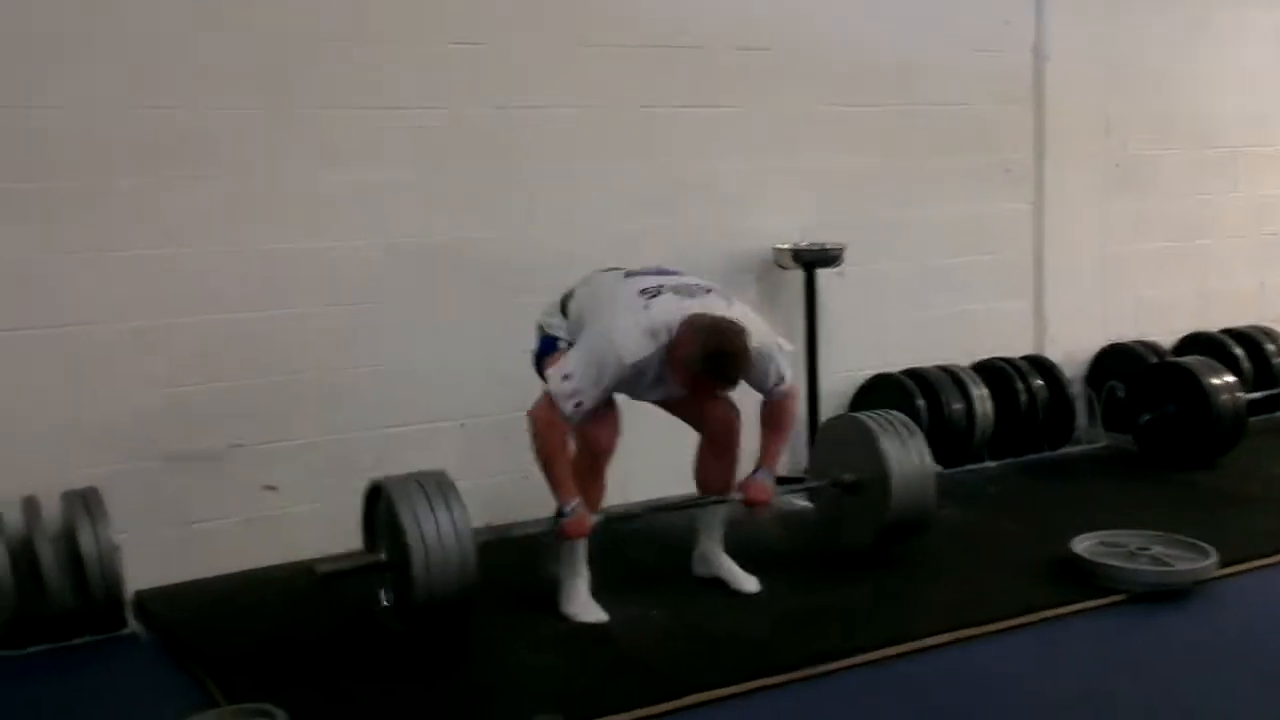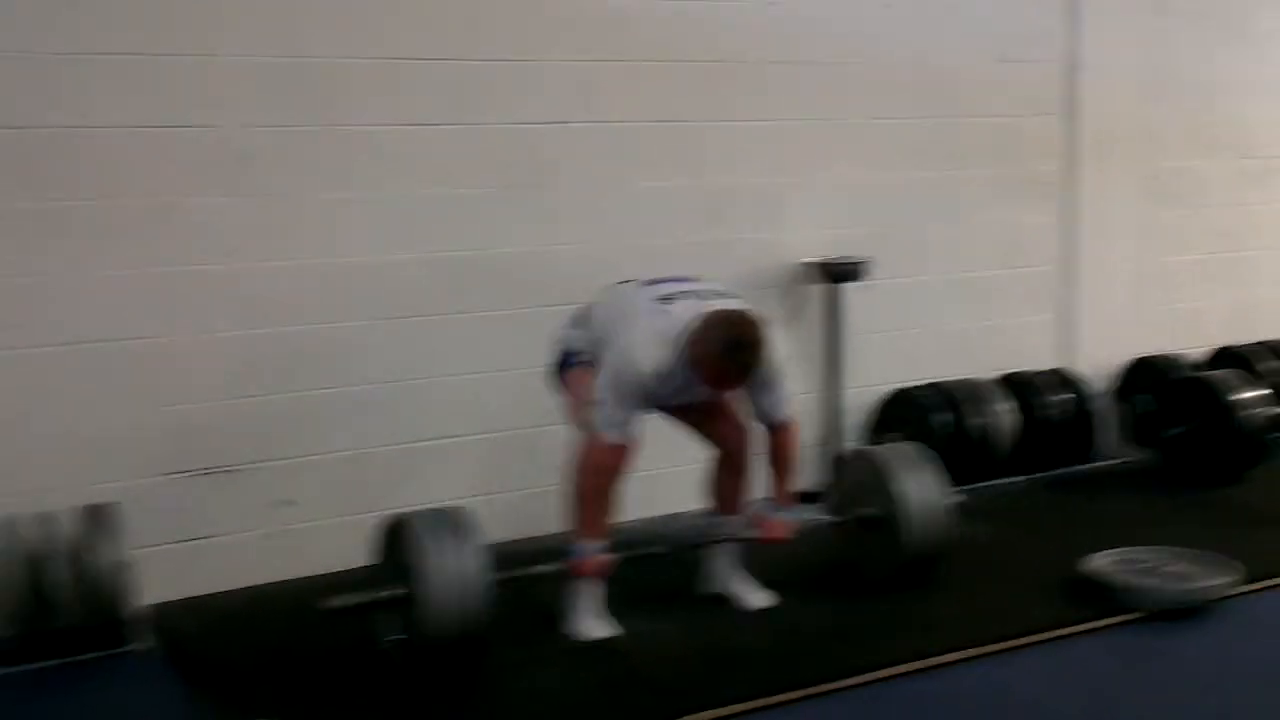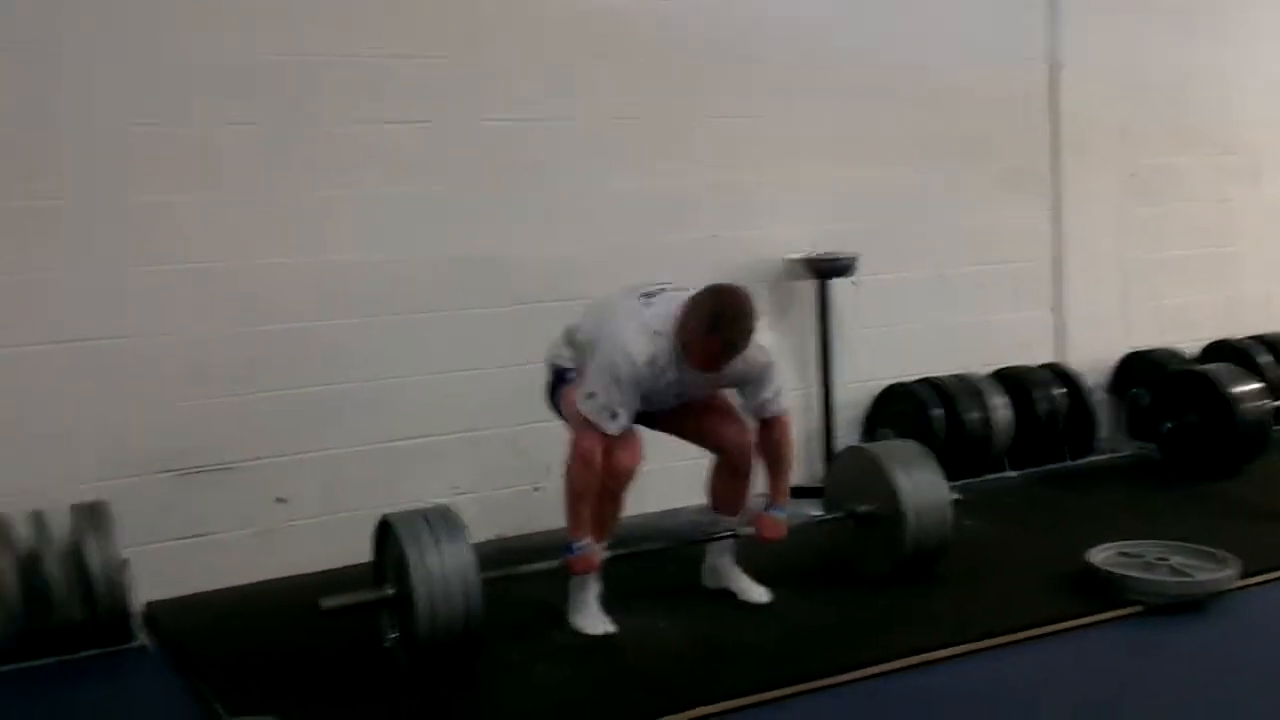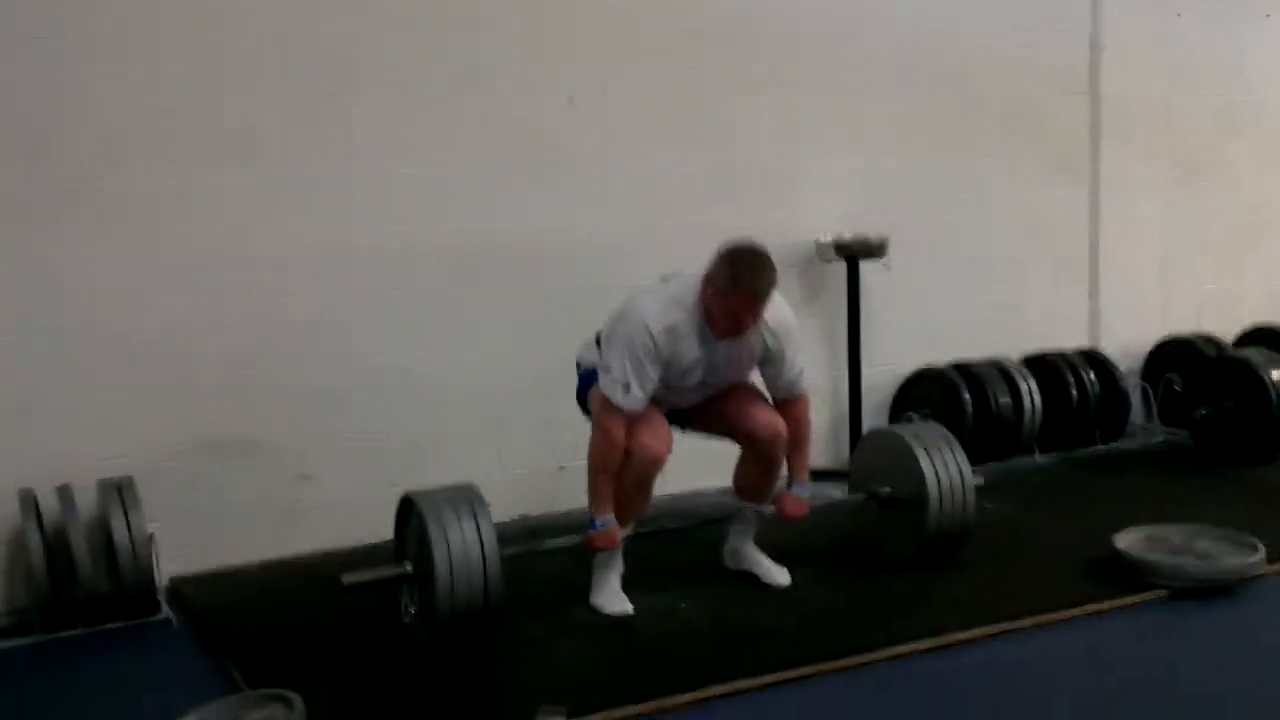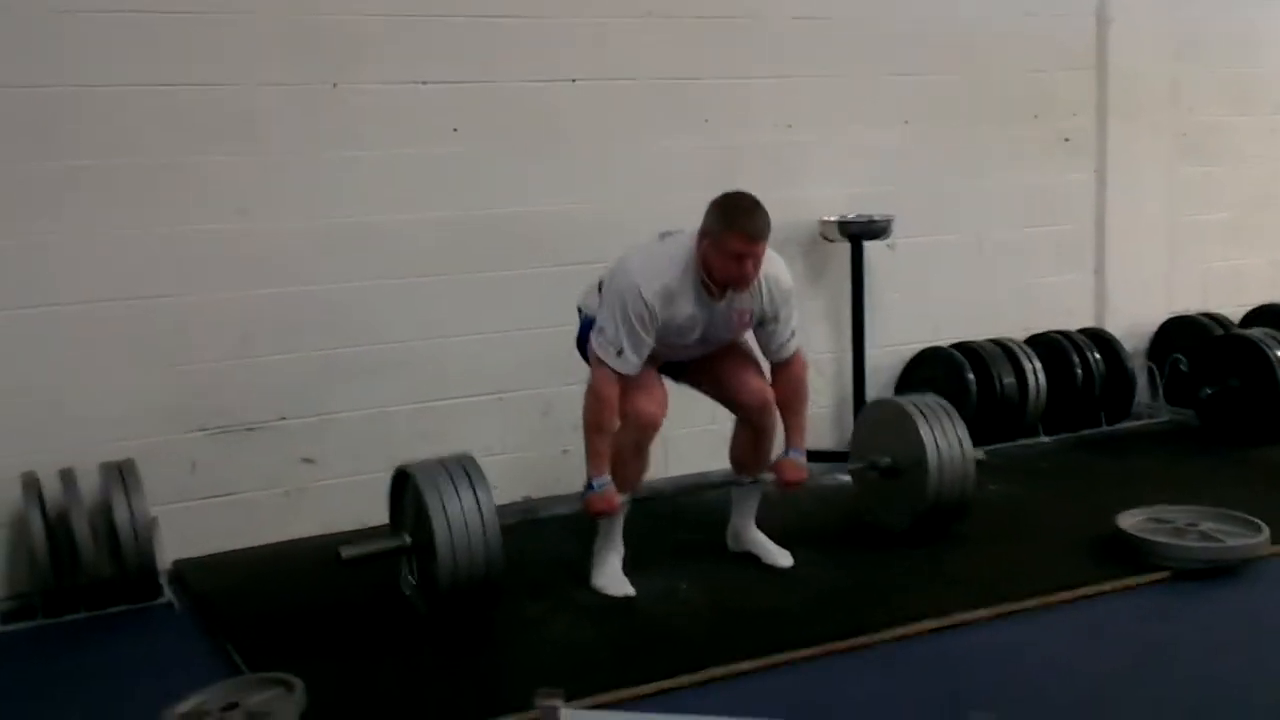
dt=0.2s
person 1, frame 1
left shoulder: (750, 340)
right shoulder: (620, 349)
left elbow: (784, 394)
right elbow: (544, 417)
left wrist: (765, 473)
right wrist: (570, 506)
right hip: (571, 335)
left knee: (722, 422)
right knee: (599, 440)
left ankle: (710, 550)
right ankle: (573, 577)
person 1, frame 2
left shoulder: (756, 349)
right shoulder: (640, 356)
left elbow: (781, 427)
right elbow: (600, 449)
left wrist: (780, 508)
right wrist: (586, 546)
right hip: (591, 349)
left knee: (735, 439)
right knee: (612, 454)
left ankle: (722, 566)
right ankle: (584, 591)
person 1, frame 3
left shoulder: (751, 348)
right shoulder: (631, 345)
left elbow: (774, 421)
right elbow: (588, 445)
left wrist: (777, 507)
right wrist: (581, 542)
left hip: (667, 388)
right hip: (581, 368)
left knee: (740, 442)
right knee: (620, 460)
left ankle: (720, 562)
right ankle: (583, 588)
person 1, frame 4
left shoulder: (776, 320)
right shoulder: (650, 320)
left elbow: (793, 399)
right elbow: (610, 423)
left wrist: (797, 484)
right wrist: (601, 519)
right hip: (613, 373)
left knee: (771, 433)
right knee: (649, 448)
left ankle: (741, 544)
right ankle: (607, 567)
person 1, frame 5
left shoulder: (773, 280)
right shoulder: (646, 281)
left elbow: (788, 363)
right elbow: (606, 381)
left wrist: (795, 451)
right wrist: (599, 480)
right hip: (611, 329)
left knee: (759, 402)
right knee: (644, 414)
left ankle: (743, 526)
right ankle: (609, 547)
